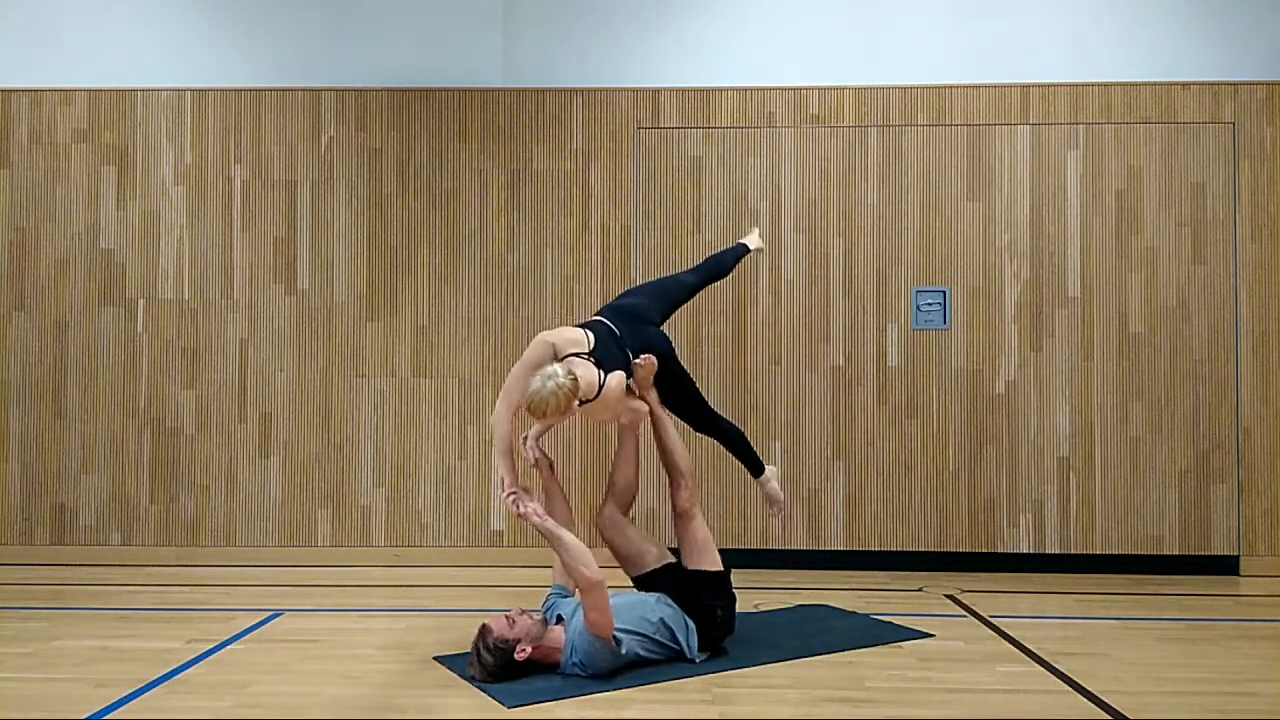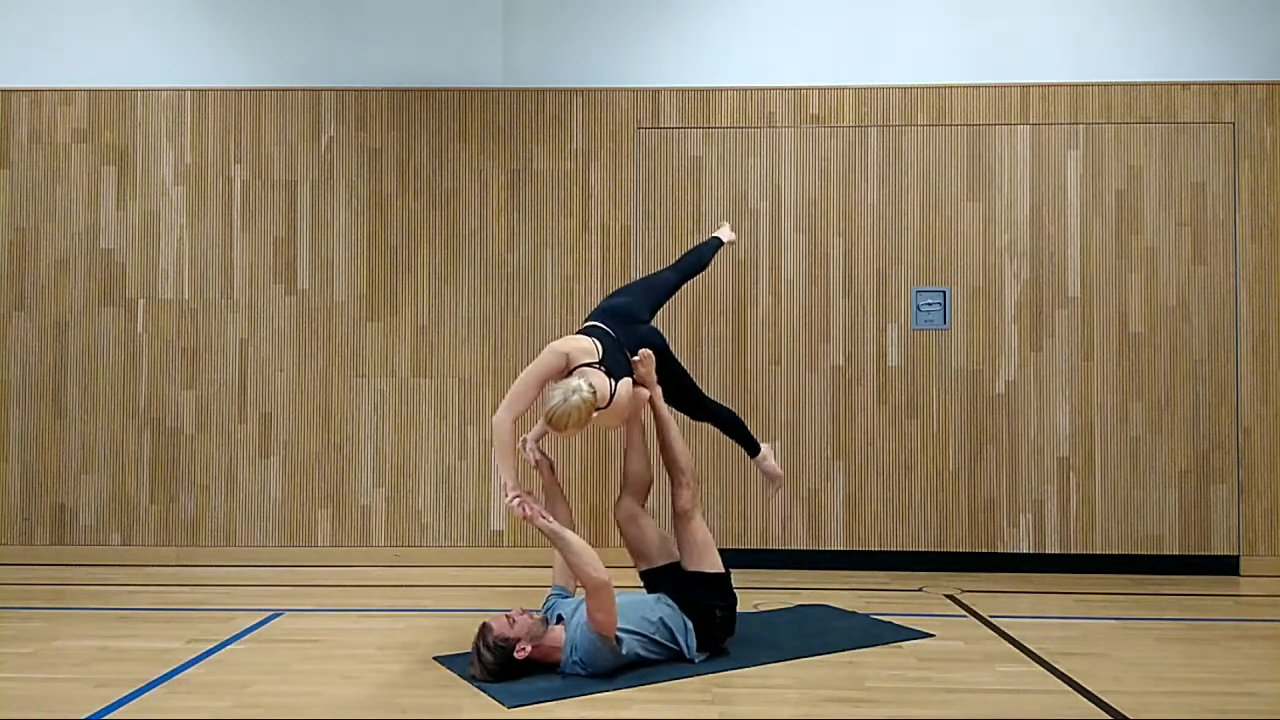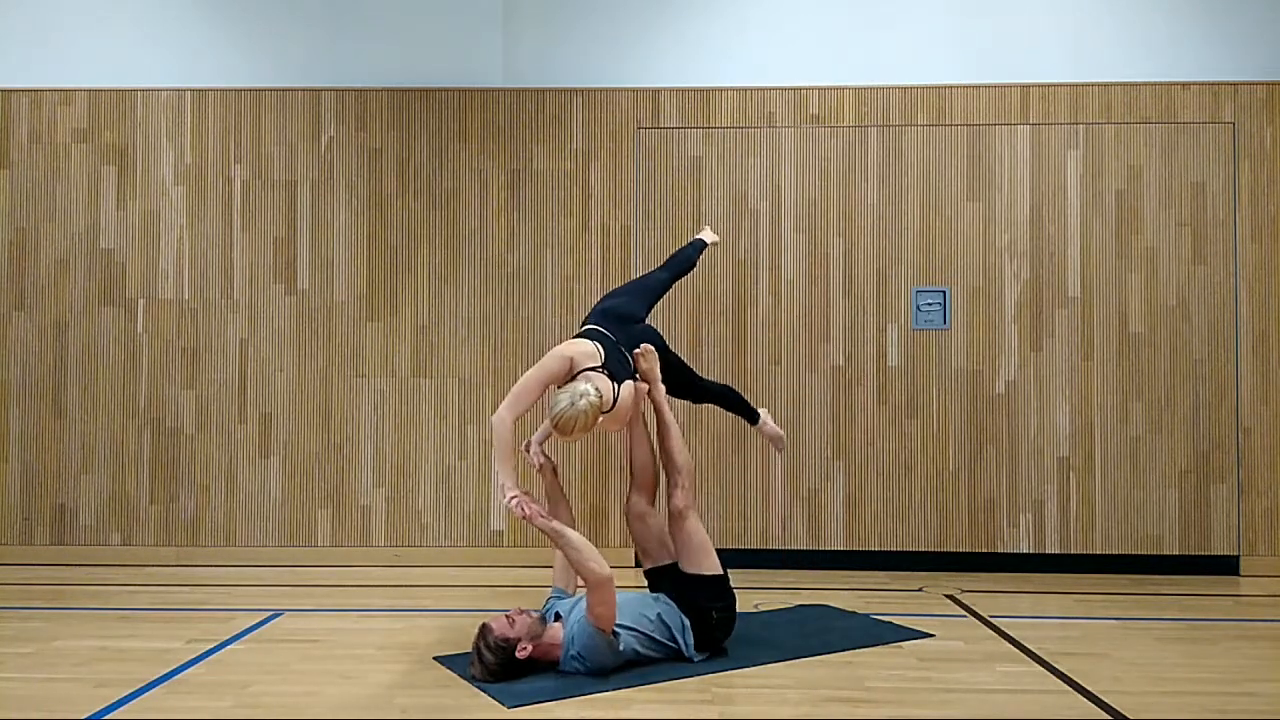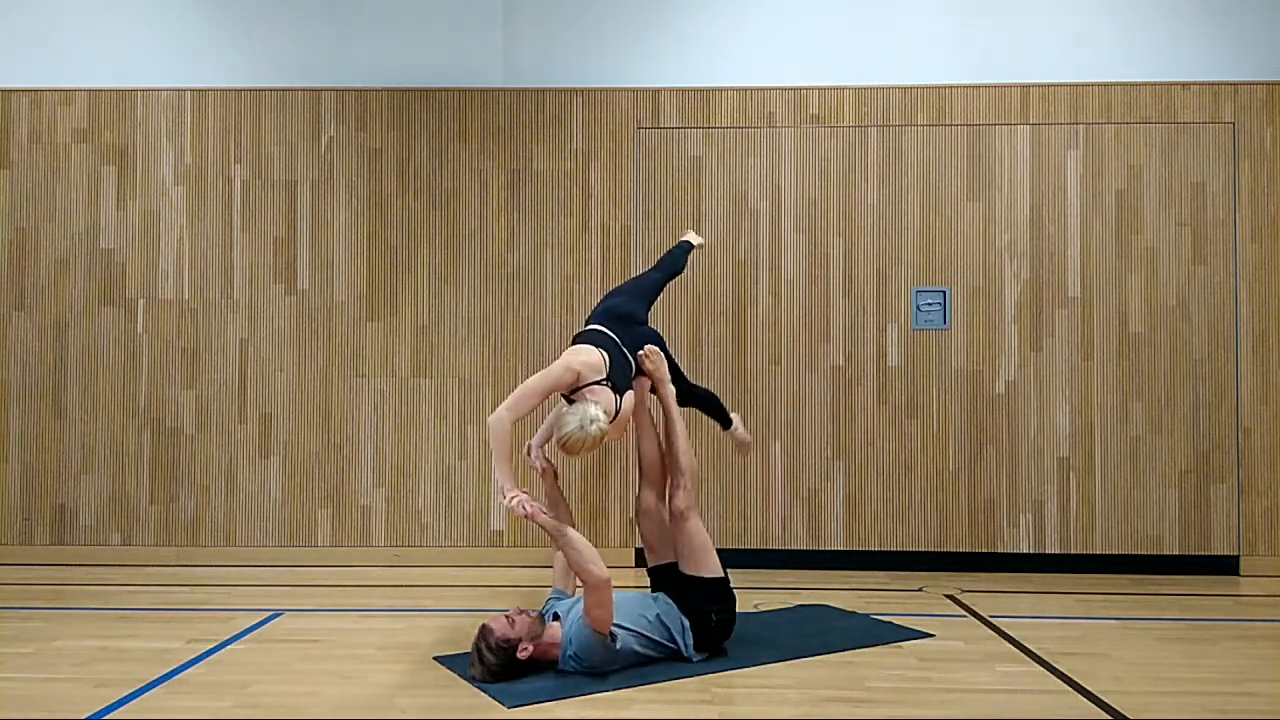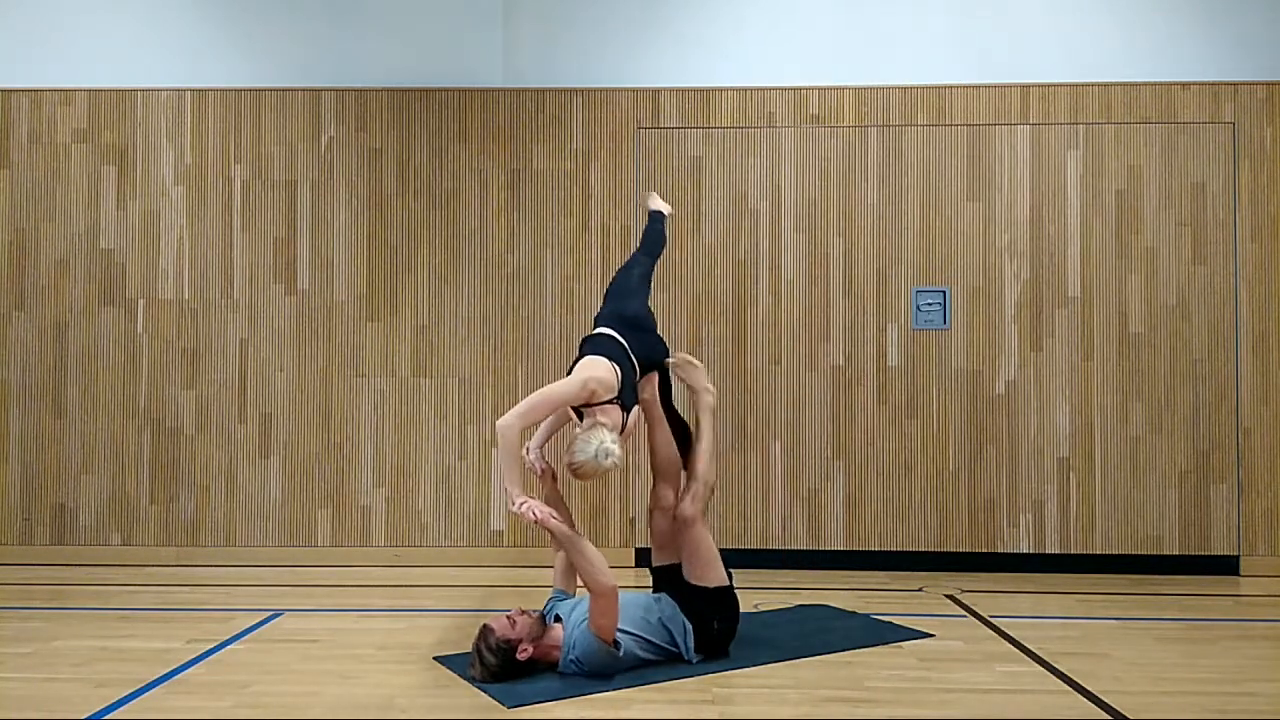
dt=0.3s
person 1, frame 1
left shoulder: (555, 615)
right shoulder: (585, 654)
left elbow: (566, 541)
right elbow: (592, 581)
left wrist: (547, 476)
right wrist: (542, 522)
left hip: (669, 603)
right hip: (703, 618)
left knee: (609, 517)
right knee: (684, 502)
left ankle: (629, 428)
right ankle: (648, 397)
person 1, frame 2
left shoulder: (554, 616)
right shoulder: (585, 655)
left elbow: (565, 540)
right elbow: (598, 581)
left wrist: (548, 477)
right wrist: (544, 524)
left hip: (671, 604)
right hip: (703, 619)
right knee: (684, 504)
left ankle: (635, 404)
right ankle: (653, 396)
person 1, frame 3
left shoulder: (554, 615)
right shoulder: (585, 650)
left elbow: (565, 546)
right elbow: (601, 576)
left wrist: (550, 480)
right wrist: (543, 522)
left hip: (672, 603)
right hip: (702, 619)
right knee: (680, 504)
right ankle: (655, 394)
person 1, frame 4
left shoulder: (553, 616)
right shoulder: (581, 650)
left elbow: (566, 547)
right elbow: (598, 578)
left wrist: (550, 482)
right wrist: (544, 521)
left hip: (671, 604)
right hip: (702, 620)
right knee: (681, 504)
right ankle: (665, 393)
person 1, frame 5
left shoulder: (555, 616)
right shoulder: (584, 655)
left elbow: (566, 550)
right elbow: (605, 587)
left wrist: (548, 486)
right wrist: (554, 526)
left hip: (672, 604)
right hip: (704, 623)
right knee: (687, 512)
right ankle: (702, 400)
person 2, frame 1
left shoulder: (607, 396)
right shoulder: (547, 343)
right elbow: (503, 413)
left wrist: (538, 430)
right wrist: (509, 482)
left hip: (649, 353)
right hip: (624, 314)
left knee: (704, 419)
right knee: (694, 278)
left ankle: (762, 473)
right ankle: (746, 246)
person 2, frame 2
left shoulder: (616, 404)
right shoulder: (561, 353)
right elbow: (503, 417)
left wrist: (537, 435)
right wrist: (511, 488)
left hip: (644, 348)
right hip: (616, 314)
left knee: (700, 407)
right knee: (672, 275)
left ankle: (758, 453)
right ankle: (719, 238)
person 2, frame 3
left shoulder: (618, 407)
right shoulder: (565, 357)
right elbow: (502, 417)
right wrist: (508, 487)
left hip: (642, 346)
right hip: (611, 316)
left knee: (699, 390)
right knee: (665, 274)
left ankle: (758, 418)
right ankle: (703, 241)
person 2, frame 4
left shoulder: (620, 416)
right shoulder: (578, 366)
right elbow: (499, 419)
right wrist: (508, 488)
left hip: (644, 347)
right hip: (615, 318)
left knee: (685, 394)
right knee: (658, 275)
left ankle: (729, 422)
right ankle: (687, 242)
person 2, frame 5
left shoulder: (626, 425)
left hip: (649, 356)
right hip: (623, 322)
left knee: (666, 416)
right knee: (644, 259)
right ankle: (657, 212)
